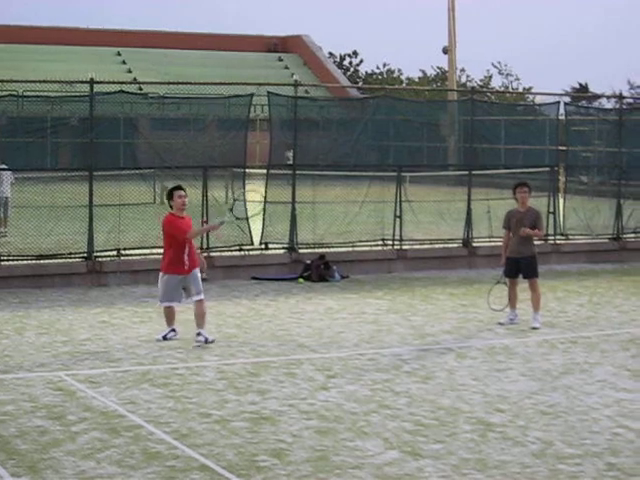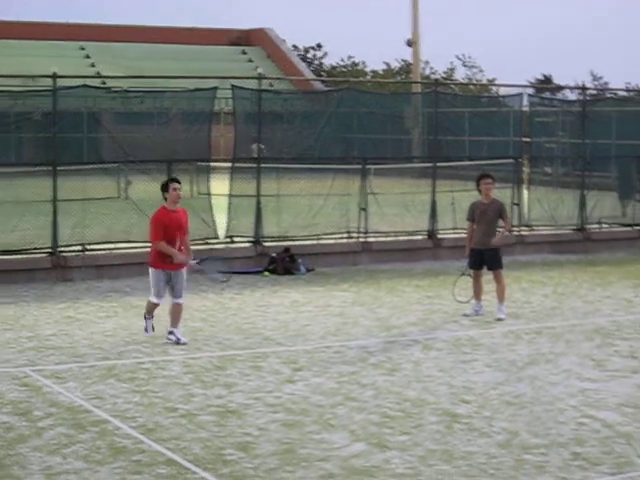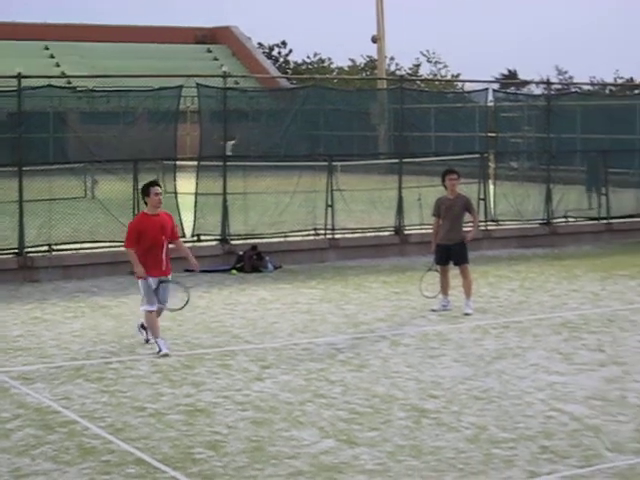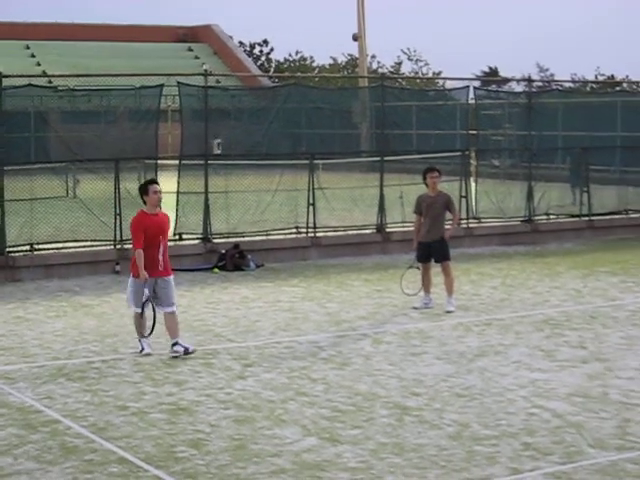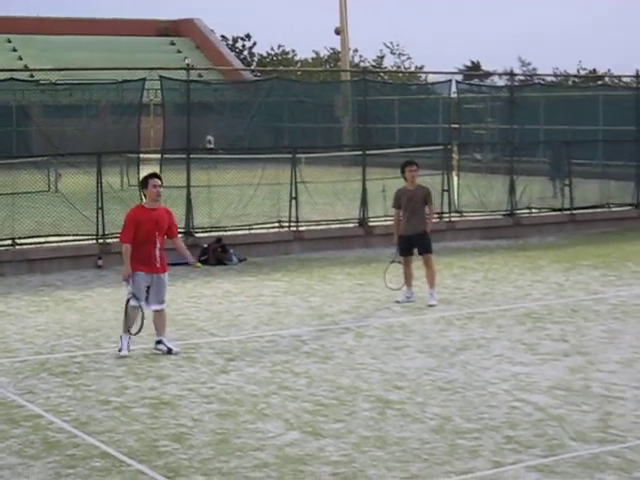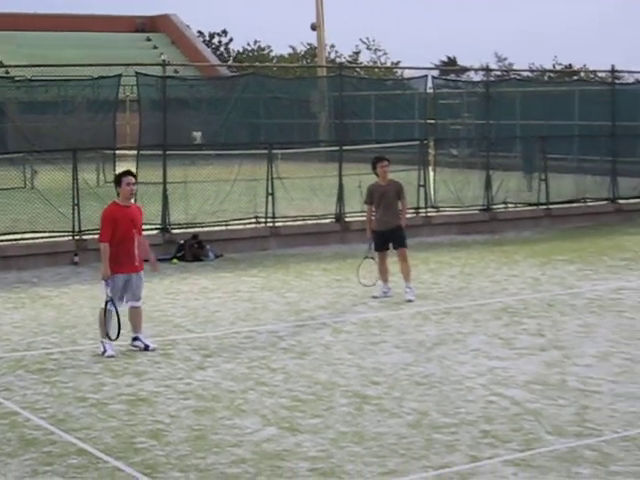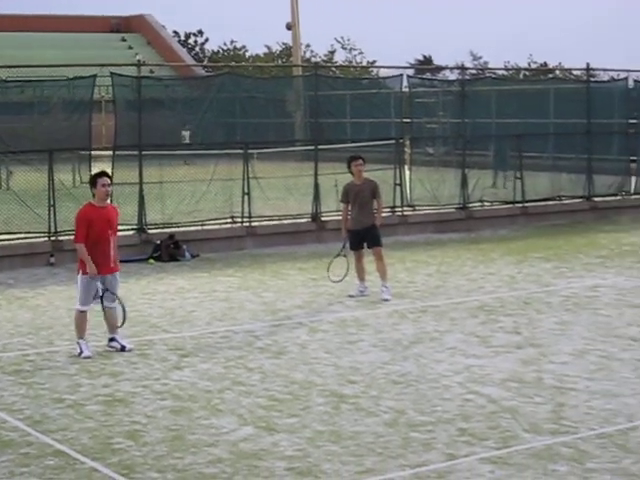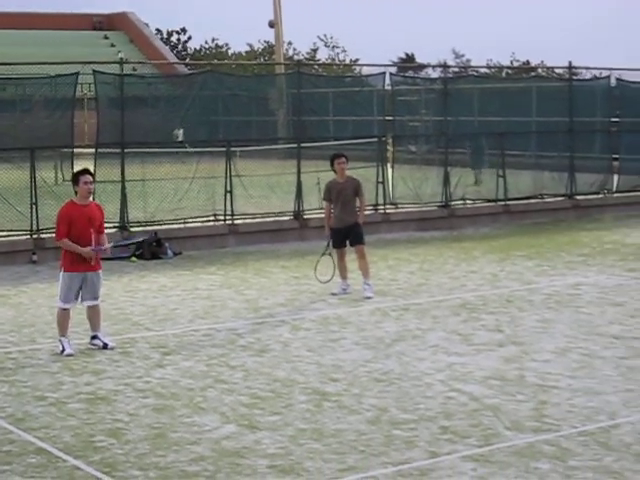
dt=0.4s
person 1, frame 1
left shoulder: (188, 219)
right shoulder: (169, 221)
right elbow: (189, 234)
left wrist: (199, 256)
right wrist: (209, 228)
left hip: (191, 268)
right hip: (171, 270)
left knee: (199, 299)
right knee: (167, 302)
left ankle: (201, 333)
right ankle: (171, 329)
person 1, frame 2
left shoulder: (184, 213)
right shoulder: (159, 216)
right elbow: (157, 242)
left wrist: (188, 254)
right wrist: (176, 254)
left hip: (178, 265)
right hip: (159, 264)
left knee: (178, 300)
right knee: (156, 298)
left ankle: (173, 331)
right ankle: (148, 315)
person 1, frame 3
left shoulder: (168, 217)
right shoulder: (138, 222)
left elbow: (176, 240)
right elbow: (129, 247)
left wrist: (191, 258)
right wrist: (137, 266)
left hip: (164, 270)
right hip: (147, 273)
left knee: (160, 307)
right knee: (151, 308)
left ankle: (145, 326)
right ankle: (159, 343)
person 1, frame 4
left shoulder: (165, 218)
right shoulder: (138, 220)
right elbow: (138, 248)
right wrist: (142, 271)
left hip: (164, 273)
right hip: (144, 273)
left knee: (170, 309)
right knee: (141, 309)
left ankle: (176, 344)
right ankle: (143, 341)
person 1, frame 5
left shoulder: (167, 213)
right shoulder: (134, 214)
left elbow: (174, 237)
right elbow: (126, 242)
left wrist: (188, 256)
right wrist: (127, 266)
left hip: (160, 268)
right hip: (139, 269)
left knee: (159, 305)
right knee: (135, 305)
left ankle: (160, 341)
right ankle: (125, 337)
person 1, frame 6
left shoulder: (137, 210)
right shoulder: (110, 212)
right elbow: (104, 242)
left wrist: (149, 255)
right wrist: (105, 266)
left hip: (136, 267)
right hip: (115, 269)
left knee: (135, 303)
left ankle: (137, 337)
right ankle: (105, 341)
person 1, frame 7
left shoulder: (113, 211)
right shoulder: (85, 213)
right elbow: (79, 243)
left wrist: (116, 261)
right wrist: (89, 264)
left hip: (111, 268)
right hip: (91, 269)
left knee: (111, 304)
right knee: (83, 307)
left ankle: (113, 338)
right ankle: (81, 342)
person 1, frame 8
left shoulder: (98, 209)
right shoulder: (66, 210)
right elbow: (61, 239)
left wrist: (105, 247)
right wrist: (82, 250)
left hip: (94, 265)
right hip: (71, 267)
left knee: (94, 302)
right knee: (65, 305)
left ankle: (96, 336)
right ankle: (63, 340)
person 2, frame 1
left shoulder: (535, 213)
right shoulder: (510, 214)
left elbow: (541, 233)
right elbow: (506, 235)
left wrist: (530, 232)
right wrist: (503, 255)
left hip: (528, 255)
right hip: (512, 255)
left knee: (533, 285)
right knee: (512, 284)
left ankle: (536, 317)
right ankle: (512, 315)
person 2, frame 2
left shoulder: (498, 205)
right shoulder: (474, 206)
left elbow: (507, 224)
right elbow: (470, 227)
left wrist: (500, 236)
right wrist: (468, 246)
left hip: (492, 247)
right hip: (476, 247)
left knee: (498, 276)
right knee: (476, 275)
left ankle: (501, 308)
right ankle: (478, 306)
person 2, frame 3
left shoulder: (464, 200)
right shoulder: (440, 201)
left elbow: (475, 216)
right elbow: (436, 223)
left wrist: (473, 232)
right wrist: (433, 242)
left hip: (458, 241)
right hip: (442, 242)
left knee: (464, 271)
right knee: (443, 271)
left ankle: (468, 303)
right ankle: (445, 301)
person 2, frame 4
left shoulder: (445, 197)
right shoulder: (421, 199)
left elbow: (455, 215)
right elbow: (418, 220)
left wrist: (450, 230)
right wrist: (415, 240)
left hip: (439, 239)
right hip: (423, 239)
left knee: (446, 268)
right knee: (425, 269)
left ankle: (450, 300)
right ankle: (427, 299)
person 2, frame 5
left shoulder: (425, 191)
right shoulder: (399, 193)
left elbow: (431, 210)
right elbow: (397, 214)
left wrist: (429, 224)
right wrist: (395, 234)
left hip: (421, 232)
right hip: (405, 233)
left knee: (428, 261)
right knee: (406, 262)
left ankle: (432, 294)
right ankle: (409, 293)
person 2, frame 6
left shoulder: (397, 185)
right shoulder: (372, 188)
left elbow: (403, 204)
right elbow: (369, 210)
left wrist: (403, 219)
right wrist: (368, 229)
left hip: (396, 226)
right hip: (379, 228)
left knee: (403, 255)
right knee: (382, 257)
left ankle: (408, 288)
right ankle: (386, 288)
person 2, frame 7
left shoulder: (372, 184)
right shoulder: (347, 187)
left elbow: (379, 203)
right elbow: (345, 208)
left wrist: (378, 219)
right wrist: (344, 227)
left hip: (370, 225)
right hip: (354, 227)
left knee: (378, 254)
right knee: (358, 257)
left ankle: (385, 287)
right ankle: (362, 287)
person 2, frame 8
left shoulder: (355, 182)
right shoulder: (330, 185)
left elbow: (362, 201)
right elbow: (328, 206)
left wrist: (361, 217)
right wrist: (327, 226)
left hip: (353, 223)
right hip: (337, 225)
left knee: (361, 253)
right knee: (340, 255)
left ankle: (367, 285)
right ankle: (344, 285)
